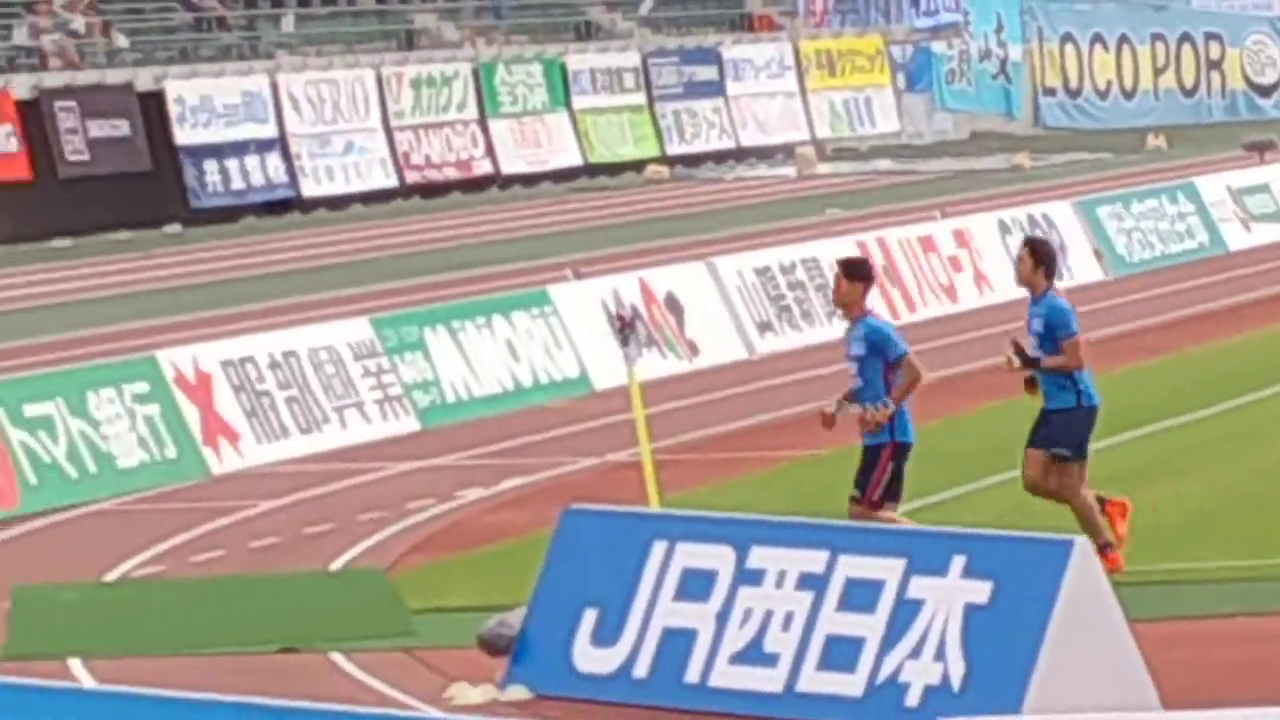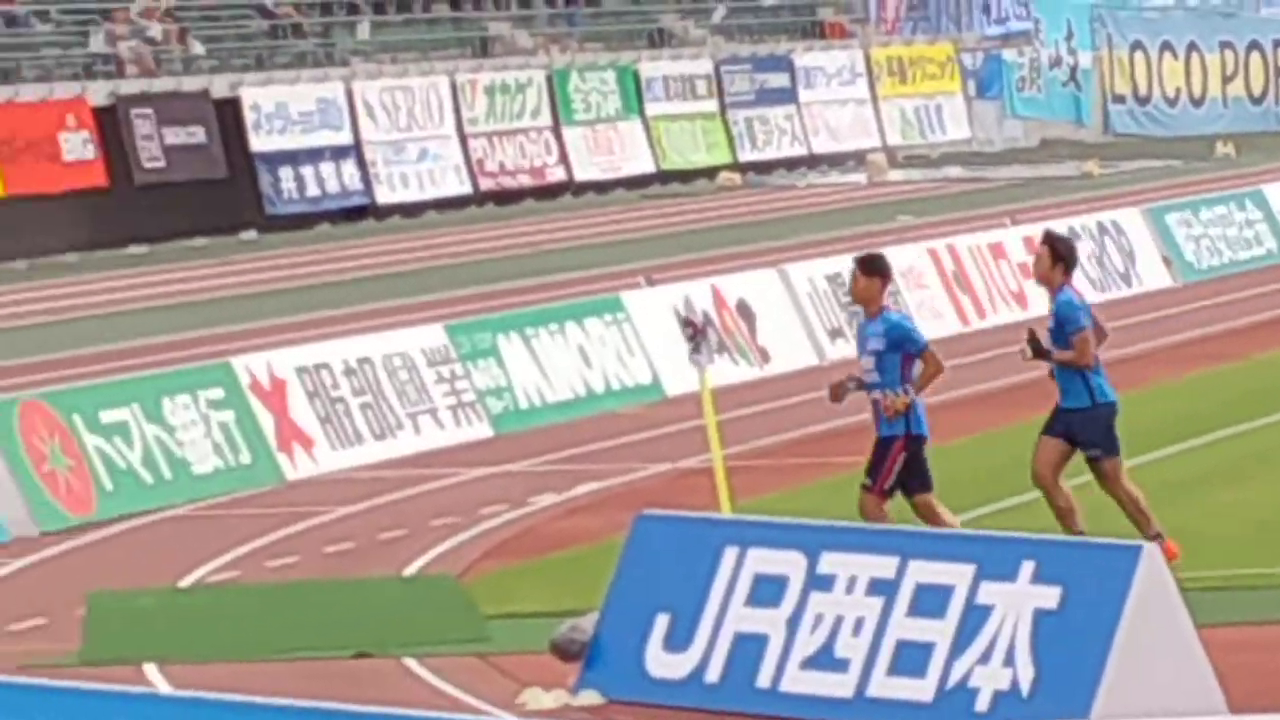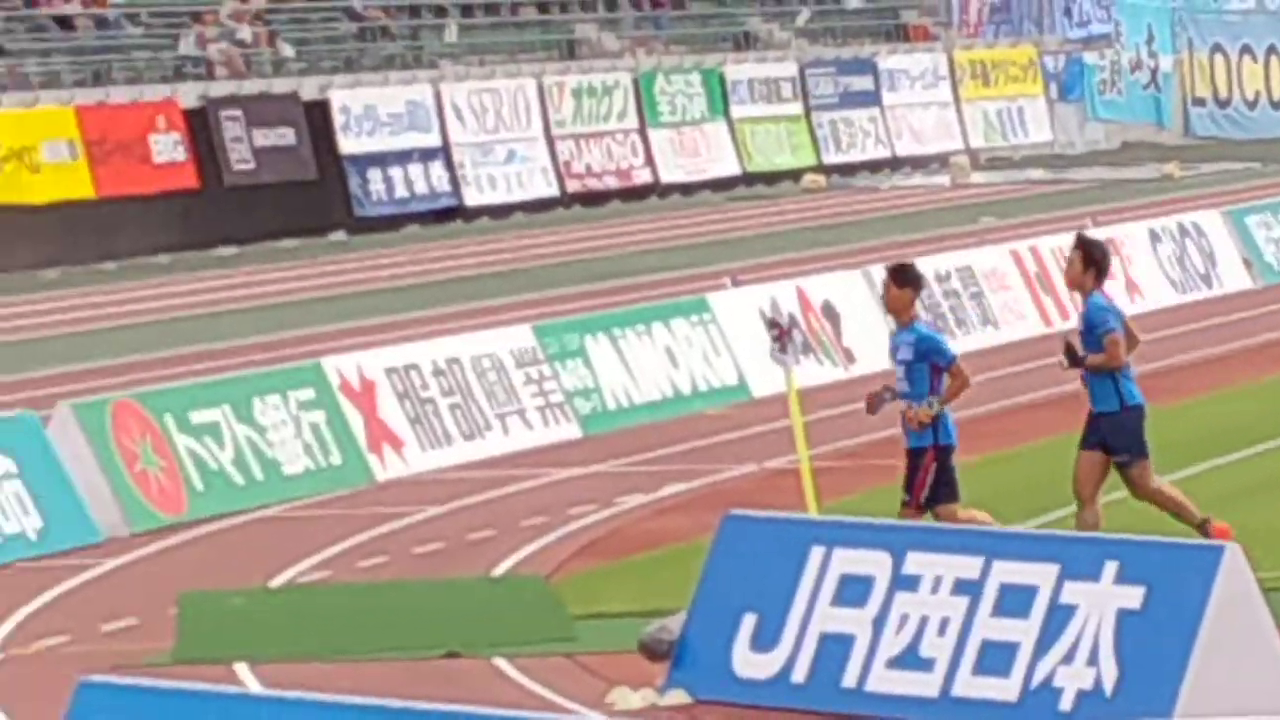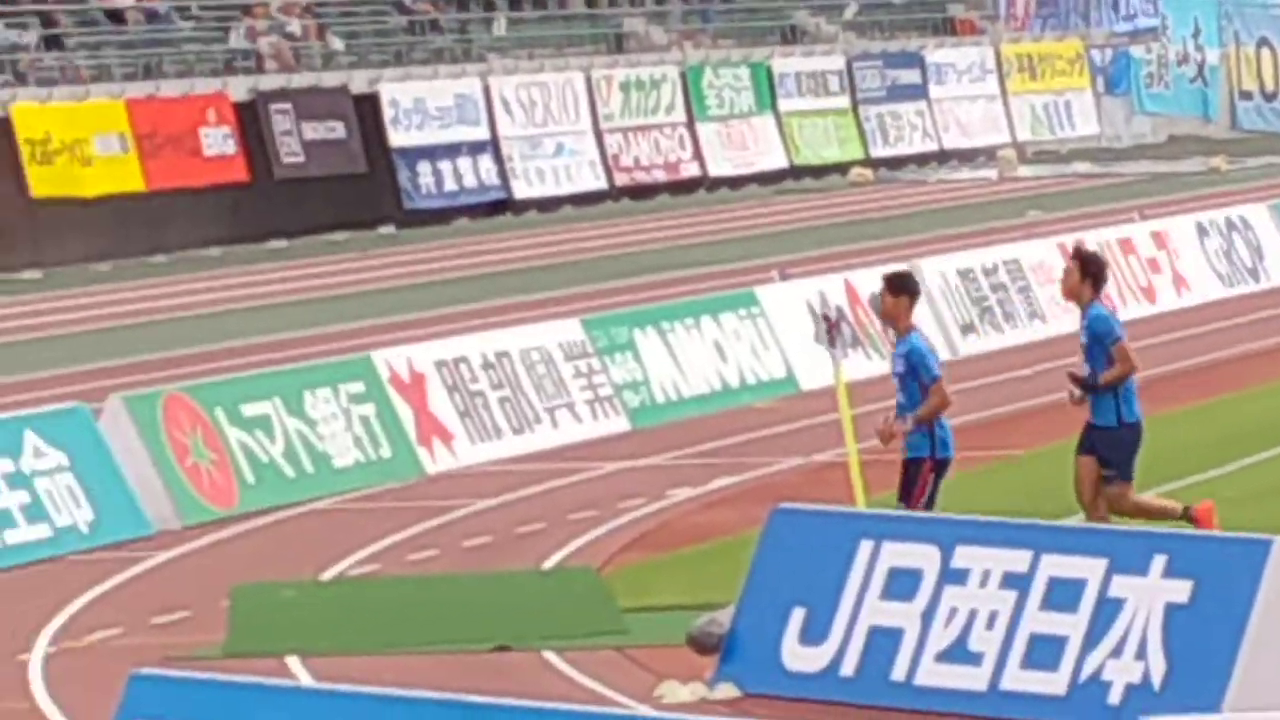
dt=0.1s
person 1, frame 1
left shoulder: (1056, 307)
right shoulder: (1037, 303)
left elbow: (1076, 360)
left wrist: (1034, 364)
right wrist: (1034, 375)
left hip: (1074, 405)
right hip: (1055, 406)
left knee: (1070, 487)
right knee: (1034, 481)
left ankle: (1108, 554)
right ankle: (1109, 507)
person 1, frame 2
left shoulder: (1068, 303)
right shoulder: (1065, 299)
left elbow: (1088, 357)
right elbow: (1101, 335)
left wrist: (1047, 355)
left hip: (1092, 405)
right hip: (1071, 405)
left knee: (1114, 483)
right knee: (1042, 473)
left ankle: (1162, 547)
person 1, frame 3
left shoulder: (1095, 307)
right shoulder: (1097, 303)
left elbow: (1116, 359)
right elbow: (1132, 341)
left wrist: (1080, 362)
left hip: (1120, 409)
right hip: (1102, 411)
left knee: (1144, 487)
right knee: (1082, 491)
left ankle: (1212, 531)
person 1, frame 4
left shoulder: (1099, 318)
right shoulder: (1092, 316)
left elbow: (1129, 365)
left wrist: (1094, 385)
right wrist: (1085, 387)
left hip: (1117, 423)
right hip: (1099, 421)
left knee: (1119, 502)
right knee: (1087, 499)
left ankle: (1195, 515)
person 2, frame 1
left shoulder: (877, 330)
right shoulder: (854, 331)
left elbow: (914, 372)
left wrist: (886, 408)
right wrist: (840, 406)
left hip: (891, 436)
right hip: (878, 436)
left knee: (862, 514)
right knee: (879, 512)
person 2, frame 2
left shoulder: (896, 325)
right shoulder: (865, 326)
left elbow: (935, 365)
left wrist: (906, 395)
right wrist: (849, 384)
left hip: (902, 430)
right hip: (892, 429)
left knee: (870, 503)
right knee: (926, 506)
person 2, frame 3
left shoulder: (924, 337)
right shoulder: (899, 336)
left elbow: (962, 378)
left wrist: (931, 408)
right wrist: (885, 395)
left hip: (931, 441)
right hip: (922, 440)
left knee: (909, 515)
right knee: (948, 515)
person 2, frame 4
left shoulder: (915, 347)
right shoulder: (903, 344)
left elbow: (942, 398)
left wrist: (906, 425)
right wrist: (897, 423)
left hip: (930, 451)
right hip: (919, 449)
